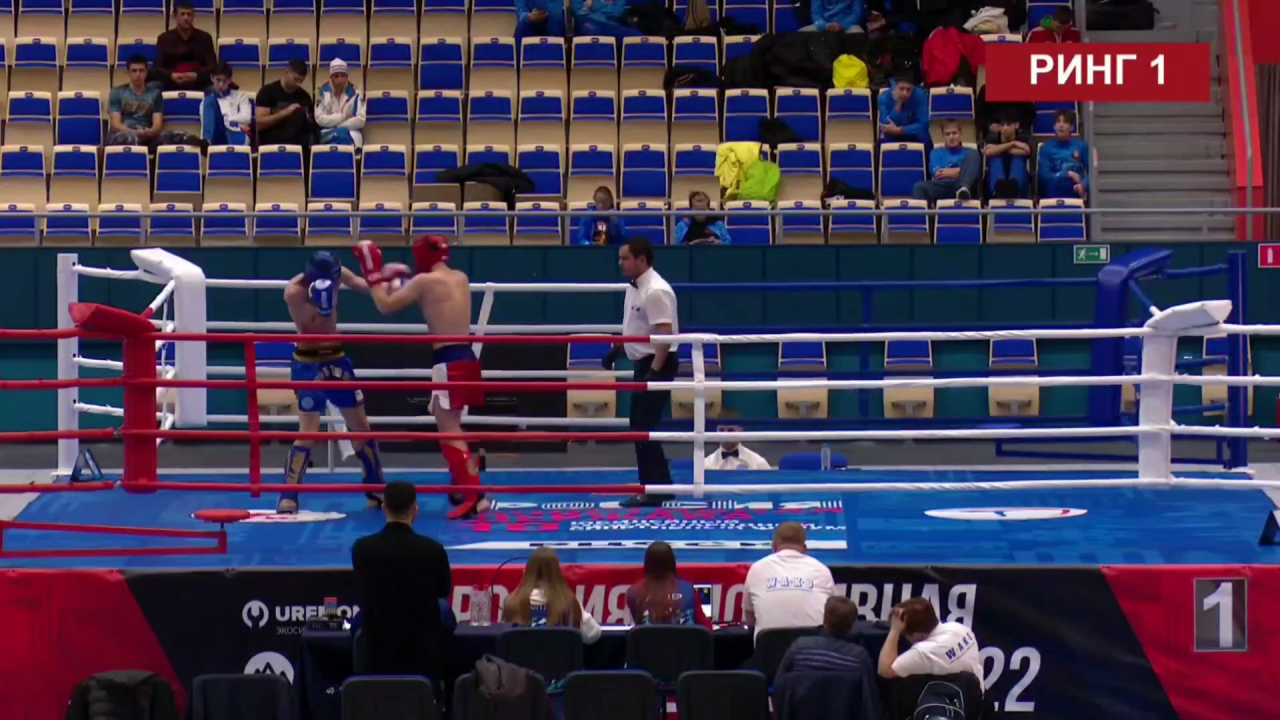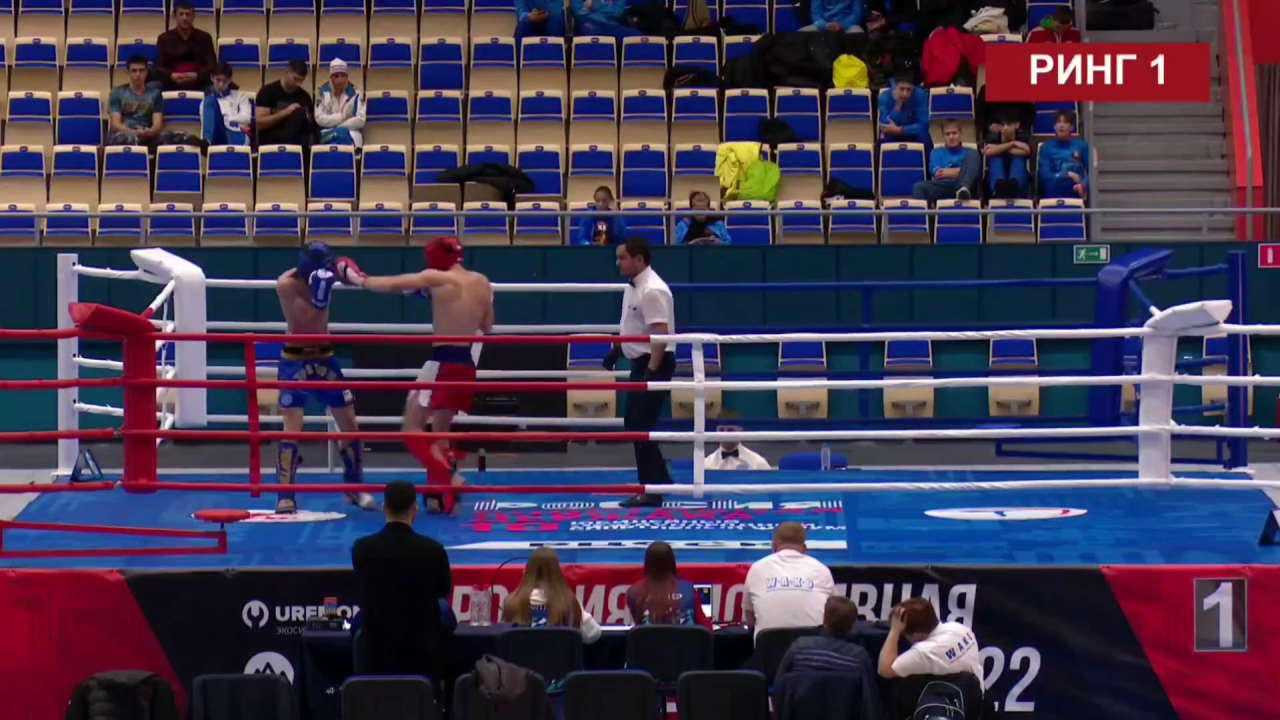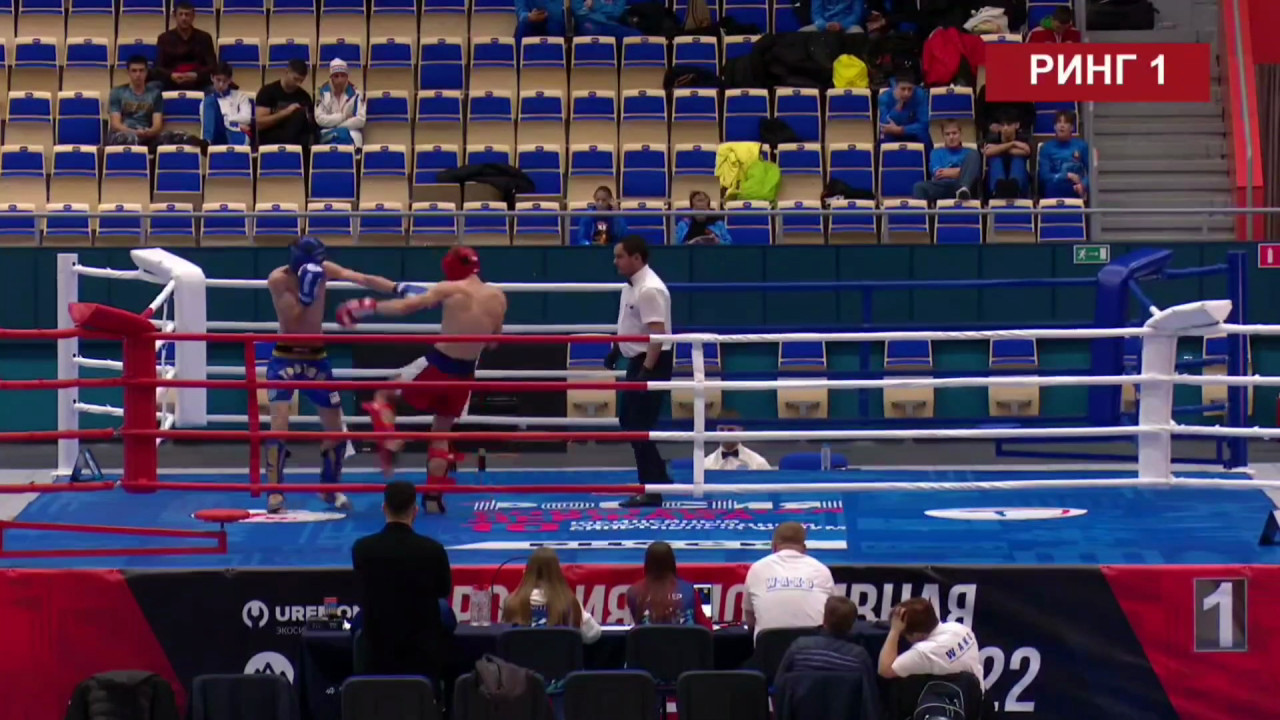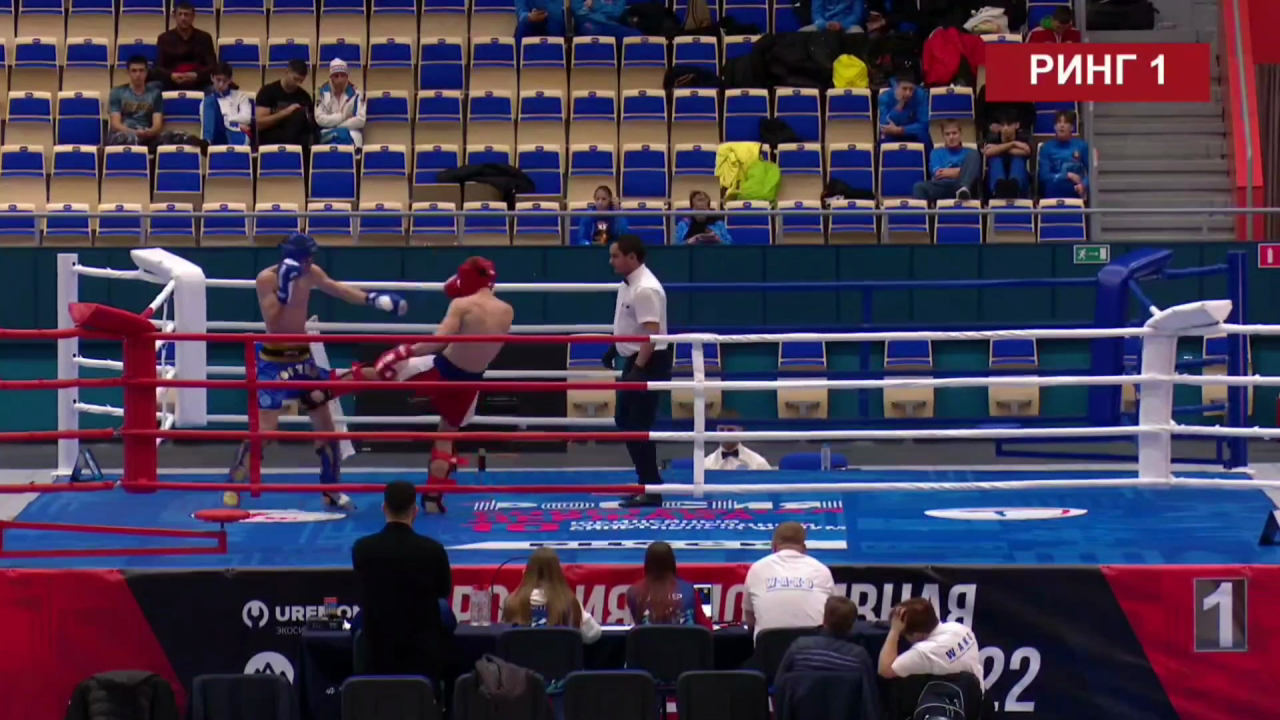
dt=0.1s
person 1, frame 1
left shoulder: (336, 274)
right shoulder: (294, 291)
left elbow: (363, 285)
right elbow: (316, 330)
right wrist: (323, 308)
left hip: (335, 357)
right hip: (308, 362)
left knee: (360, 427)
right knee: (308, 432)
left ankle: (376, 491)
right ankle: (289, 494)
person 1, frame 2
left shoulder: (329, 270)
right shoulder: (285, 284)
right elbow: (308, 323)
right wrist: (320, 298)
left hip: (324, 356)
right hip: (294, 358)
left knee: (349, 425)
right knee: (291, 428)
left ankle: (355, 486)
right ankle: (286, 494)
person 1, frame 3
left shoulder: (325, 269)
right shoulder: (278, 279)
left elbow: (365, 280)
right elbow: (294, 321)
left wrist: (398, 289)
right wrist: (305, 293)
left hip: (315, 357)
right hip: (285, 357)
left knee: (333, 428)
right knee: (279, 426)
left ankle: (330, 487)
right ankle: (275, 489)
person 1, frame 4
left shoulder: (311, 273)
right shoulder: (267, 278)
left elbow: (341, 290)
right elbow: (274, 321)
left wrist: (374, 298)
right wrist: (284, 291)
left hip: (300, 358)
right hip: (272, 360)
left knee: (326, 426)
right knee: (264, 430)
left ankle: (331, 489)
right ankle: (234, 487)
person 2, frame 1
left shoulder: (426, 281)
right shoulder: (461, 278)
left elbow: (386, 306)
left wrist: (373, 273)
left hip: (448, 363)
right hip: (466, 359)
left knee: (450, 435)
right knee: (451, 430)
left ankle: (474, 497)
right ankle: (467, 493)
person 2, frame 2
left shoulder: (438, 278)
right shoulder: (483, 282)
left elbow: (391, 285)
right elbow: (487, 327)
left wrist: (358, 277)
left hip: (440, 362)
right hip: (465, 364)
left knee: (413, 432)
right knee: (440, 431)
left ankle: (448, 478)
right ankle: (437, 493)
person 2, frame 3
left shoulder: (450, 289)
right shoulder: (498, 296)
left elbow: (407, 306)
right elbow: (494, 340)
left wrist: (369, 307)
left hip: (435, 365)
right hip: (464, 373)
left knee: (382, 395)
right knee: (441, 434)
left ankle: (389, 448)
right ankle: (434, 494)
person 2, frame 4
left shoulder: (462, 305)
right shoulder: (506, 311)
left elbow: (438, 339)
left wrist: (401, 353)
left hip: (440, 368)
right hip: (468, 382)
left knee: (385, 368)
right knee: (446, 438)
right ankle: (433, 496)
person 3, frame 1
left shoulder: (656, 291)
right shoulder: (634, 287)
left elbow: (666, 335)
left wrist: (655, 371)
right wrist: (616, 349)
left hip: (657, 365)
right hip: (643, 364)
left knee: (643, 427)
right knee: (640, 426)
left ankle: (652, 490)
right ankle: (662, 483)
person 3, frame 2
left shoulder: (652, 290)
right shoulder: (633, 286)
left elbow: (661, 335)
left wrist: (651, 371)
right wrist: (615, 350)
left hip: (653, 365)
right hip: (640, 363)
left knee: (640, 426)
right knee: (635, 425)
left ankle: (651, 489)
right ankle: (660, 479)
person 3, frame 3
left shoulder: (649, 289)
right shoulder: (631, 285)
left elbow: (657, 334)
left wrist: (647, 369)
right wrist: (615, 349)
left hip: (651, 364)
right hip: (637, 361)
left knee: (639, 426)
right knee: (629, 422)
left ankle: (651, 489)
right ankle: (659, 478)
person 3, frame 4
left shoulder: (646, 289)
right shoulder: (628, 284)
left elbow: (651, 334)
left wrist: (638, 369)
right wrist: (613, 348)
left hip: (647, 363)
right hip: (634, 361)
left knee: (639, 426)
right knee: (625, 421)
left ankle: (650, 490)
right ankle: (650, 480)
person 4, frame 1
left shoulder: (361, 548)
right shoulder: (433, 549)
right elbow: (444, 591)
left hip: (378, 648)
right hip: (422, 649)
right knee: (442, 605)
person 4, frame 2
left shoulder: (362, 548)
right shoulder: (433, 549)
right elbow: (444, 591)
left hip: (377, 648)
right hip: (423, 649)
right knee: (442, 605)
person 4, frame 3
left shoulder: (362, 548)
right shoulder: (433, 549)
right elbow: (444, 590)
left hip: (378, 648)
right hip: (423, 649)
right knee: (442, 605)
person 4, frame 4
left shoulder: (362, 548)
right shoulder: (433, 549)
right elbow: (445, 591)
left hip: (378, 648)
right hip: (423, 649)
right knee: (442, 606)
